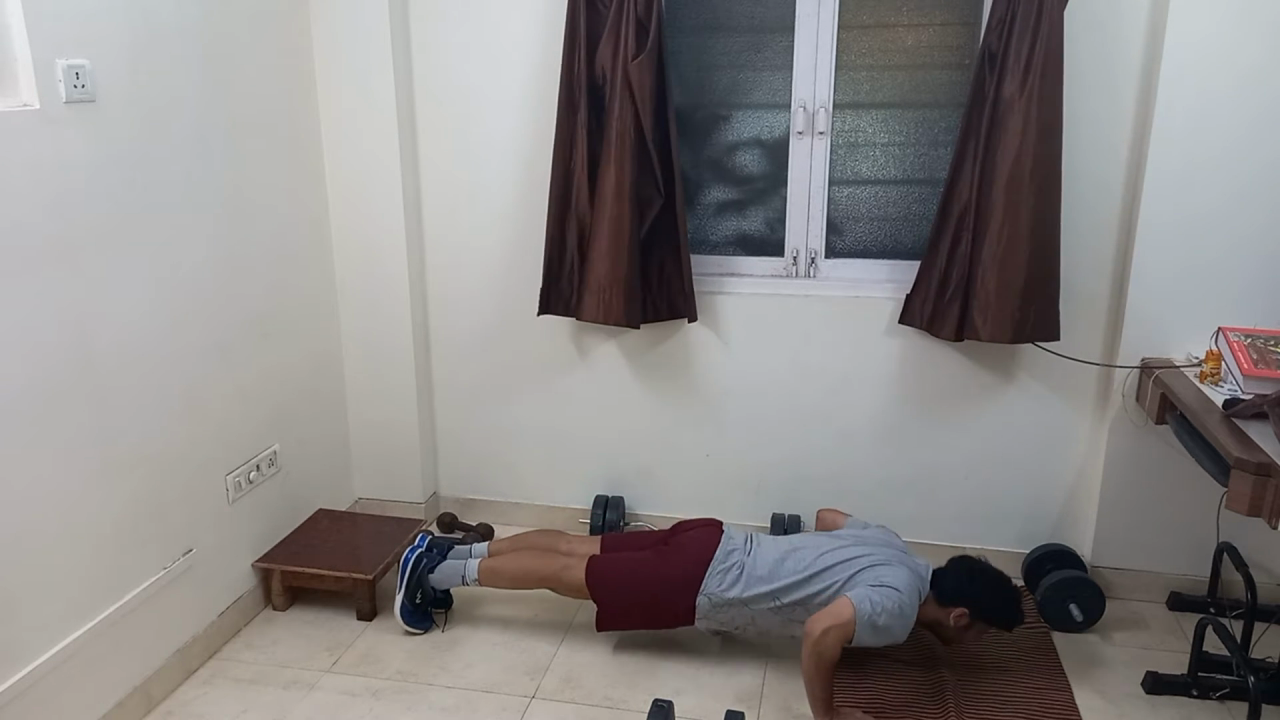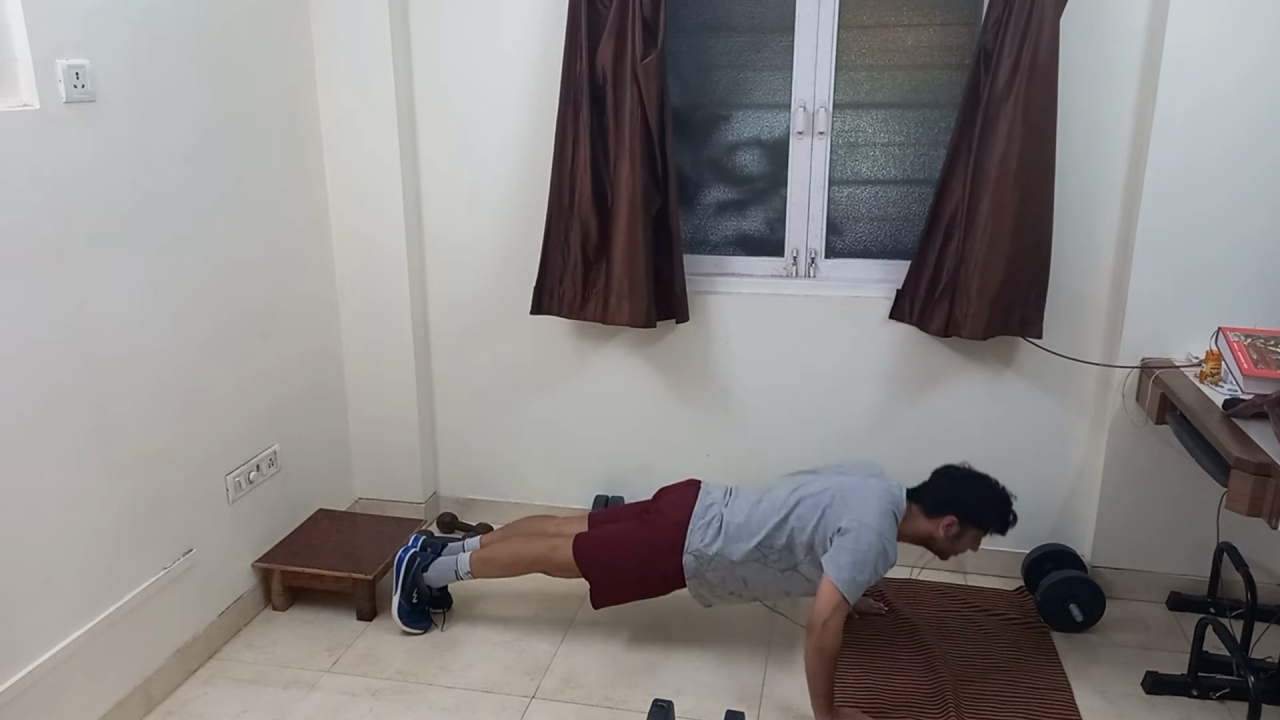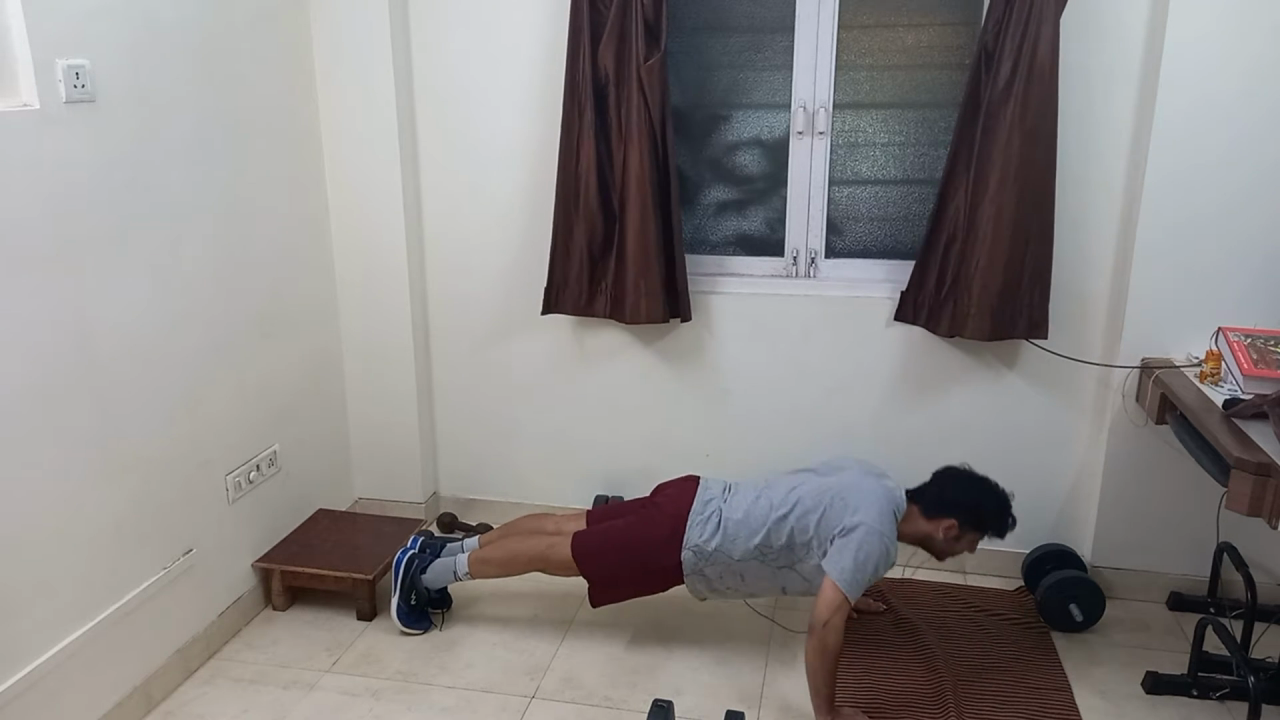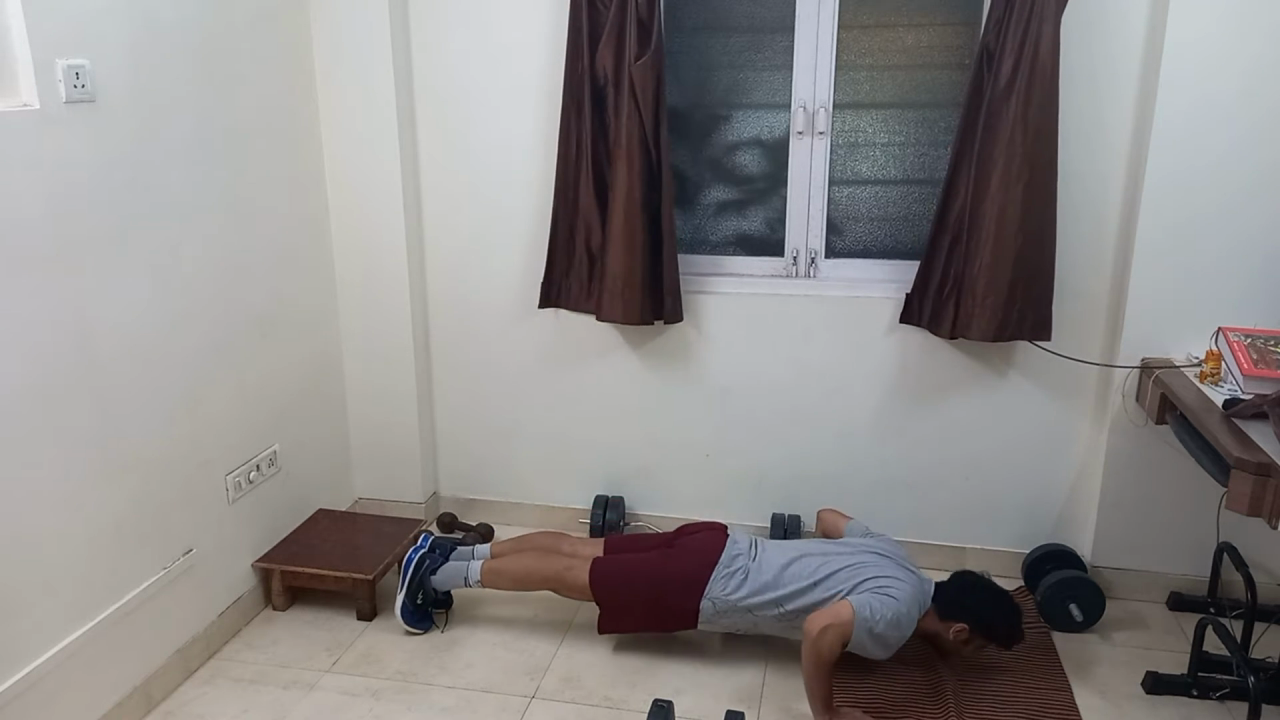
dt=0.5s
person 1, frame 1
left shoulder: (894, 551)
right shoulder: (896, 605)
left elbow: (826, 515)
right elbow: (820, 634)
left hip: (715, 546)
right hip: (701, 585)
left knee: (578, 549)
right knee: (569, 575)
left ankle: (450, 553)
right ankle: (434, 569)
person 1, frame 2
left shoulder: (878, 485)
right shoulder: (876, 536)
right elbow: (822, 624)
left wrist: (847, 591)
left hip: (698, 508)
right hip: (688, 547)
left knee: (564, 533)
right knee: (556, 556)
left ankle: (443, 550)
right ankle: (433, 568)
person 1, frame 3
left shoulder: (879, 486)
right shoulder: (878, 536)
right elbow: (824, 623)
left wrist: (847, 589)
left hip: (695, 503)
right hip: (686, 541)
left knee: (564, 530)
right knee: (554, 554)
left ankle: (440, 550)
right ankle: (428, 570)
person 1, frame 4
left shoulder: (894, 560)
right shoulder: (896, 613)
left elbow: (828, 517)
right elbow: (821, 633)
left hip: (718, 549)
right hip: (707, 587)
left knee: (579, 551)
right knee: (569, 578)
left ankle: (453, 554)
right ankle: (440, 571)
